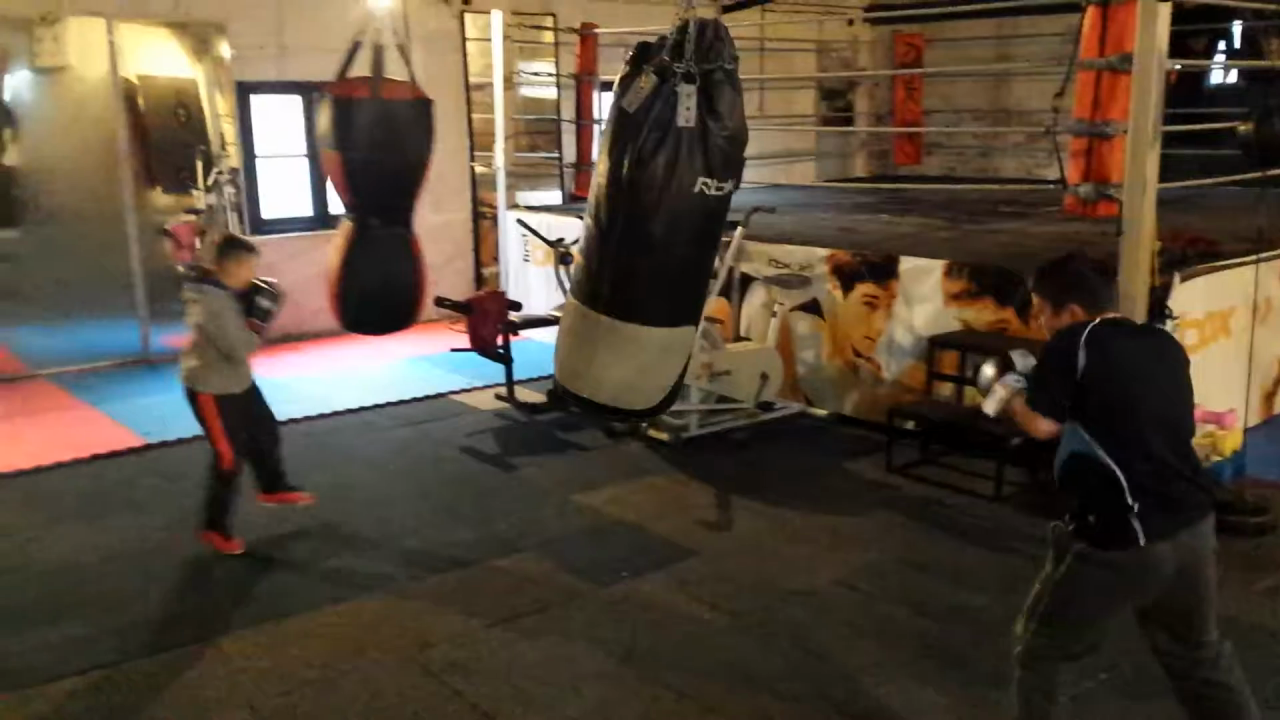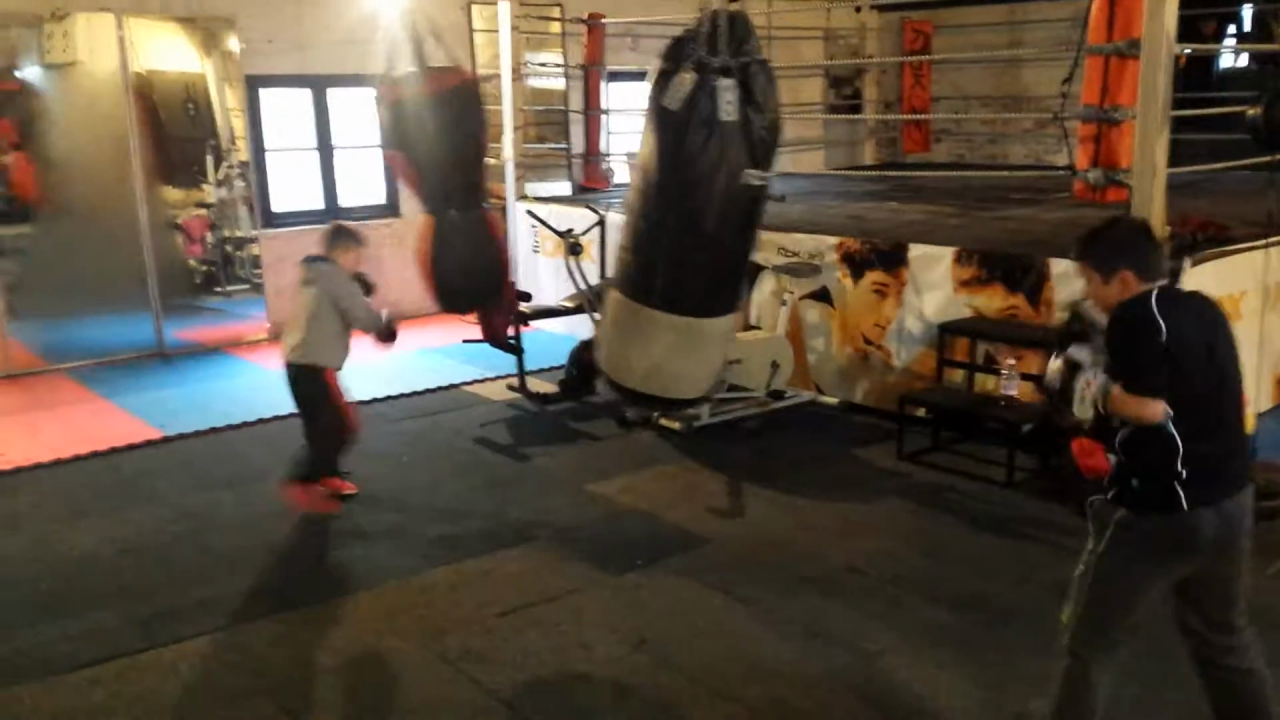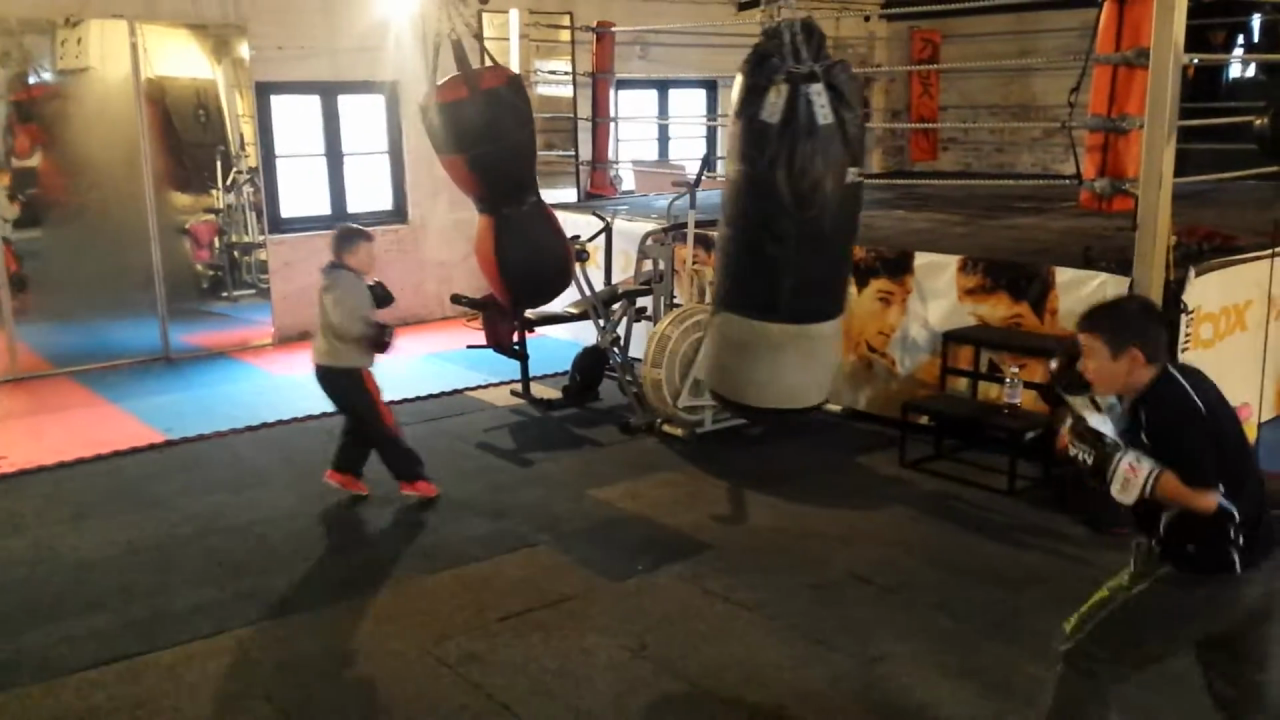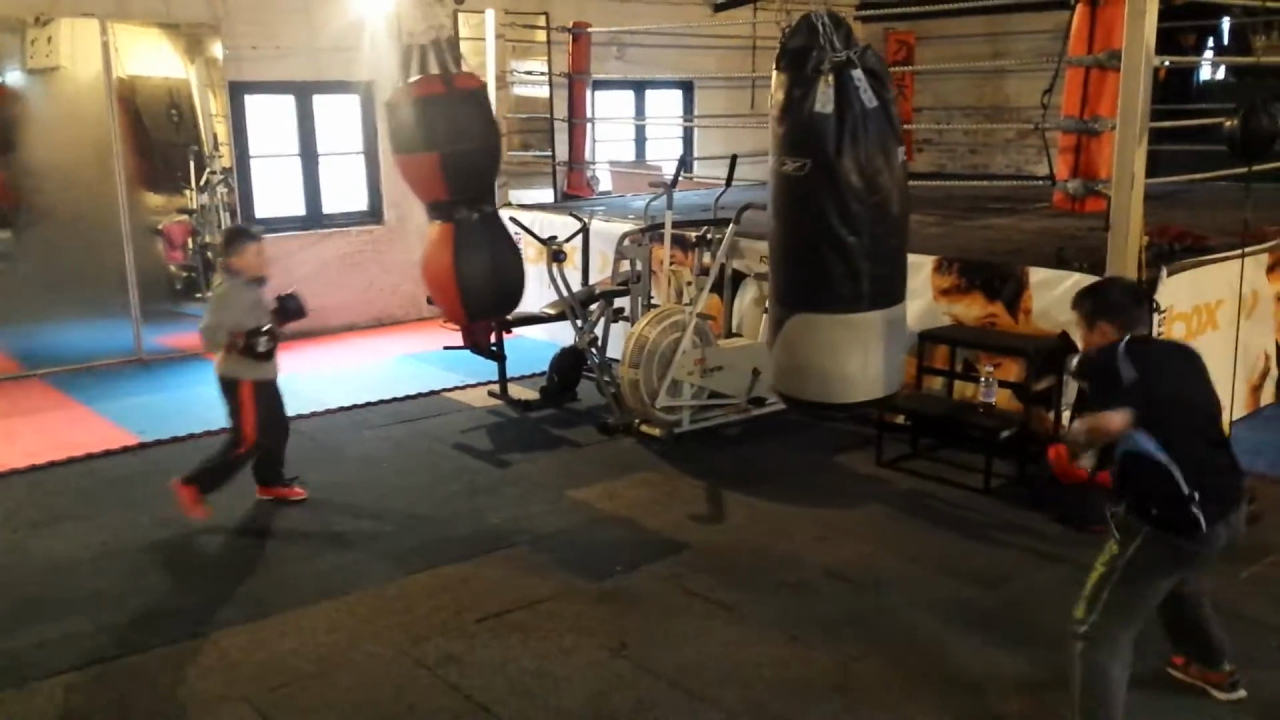
dt=0.4s
person 1, frame 1
left shoulder: (1070, 346)
right shoulder: (1164, 344)
left elbow: (1040, 423)
left hip: (1117, 541)
right hip: (1193, 528)
left knee: (1039, 653)
right knee: (1200, 652)
person 1, frame 2
left shoulder: (1136, 317)
right shoulder: (1203, 310)
left elbow: (1148, 408)
left wrist: (1089, 388)
left hip: (1158, 511)
right hip: (1230, 503)
left knee: (1089, 643)
right knee: (1223, 634)
person 1, frame 3
left shoulder: (1170, 404)
right shoulder: (1176, 386)
left elbow: (1202, 495)
right elbow: (1173, 463)
left wrist: (1118, 462)
right wrist: (1090, 439)
left hip: (1204, 576)
left knee: (1087, 657)
person 1, frame 4
left shoulder: (1105, 360)
right shoulder: (1182, 355)
left elbow: (1112, 422)
right elbow: (1177, 427)
left wrist: (1080, 431)
left hip: (1171, 520)
right hip: (1225, 510)
left knee: (1099, 634)
right knee: (1173, 579)
right ankle: (1214, 669)
person 2, frame 1
left shoulder: (224, 295)
right shoulder: (213, 305)
left elbow: (235, 333)
right elbow: (239, 348)
left wrist: (250, 322)
right wrist: (256, 328)
left hip: (237, 382)
right hip: (210, 390)
left knee: (264, 434)
right knee: (228, 459)
left ankle: (274, 488)
right ankle: (216, 527)
person 2, frame 2
left shoulder: (314, 276)
right shoulder: (337, 281)
right elbow: (361, 317)
left wrist: (356, 290)
right wrist: (383, 327)
left hip: (297, 360)
right hip: (315, 365)
left knee: (323, 420)
right knee: (339, 426)
left ankle: (324, 475)
right ankle: (304, 482)
person 2, frame 3
left shoulder: (334, 280)
right shoulder: (351, 285)
right elbow: (346, 325)
left wrist: (371, 301)
right wrist: (375, 333)
left hip: (327, 366)
right hip: (348, 367)
left knee: (361, 419)
right knee: (381, 423)
left ankle: (343, 471)
right ankle: (412, 479)
person 2, frame 4
left shoulder: (250, 288)
right shoulder: (231, 292)
right elbow: (209, 333)
left wrist: (277, 317)
right wrist: (239, 341)
left hip: (259, 375)
right hip: (243, 379)
left knee: (275, 429)
right knee: (247, 441)
left ankle: (272, 483)
right ankle: (192, 487)
